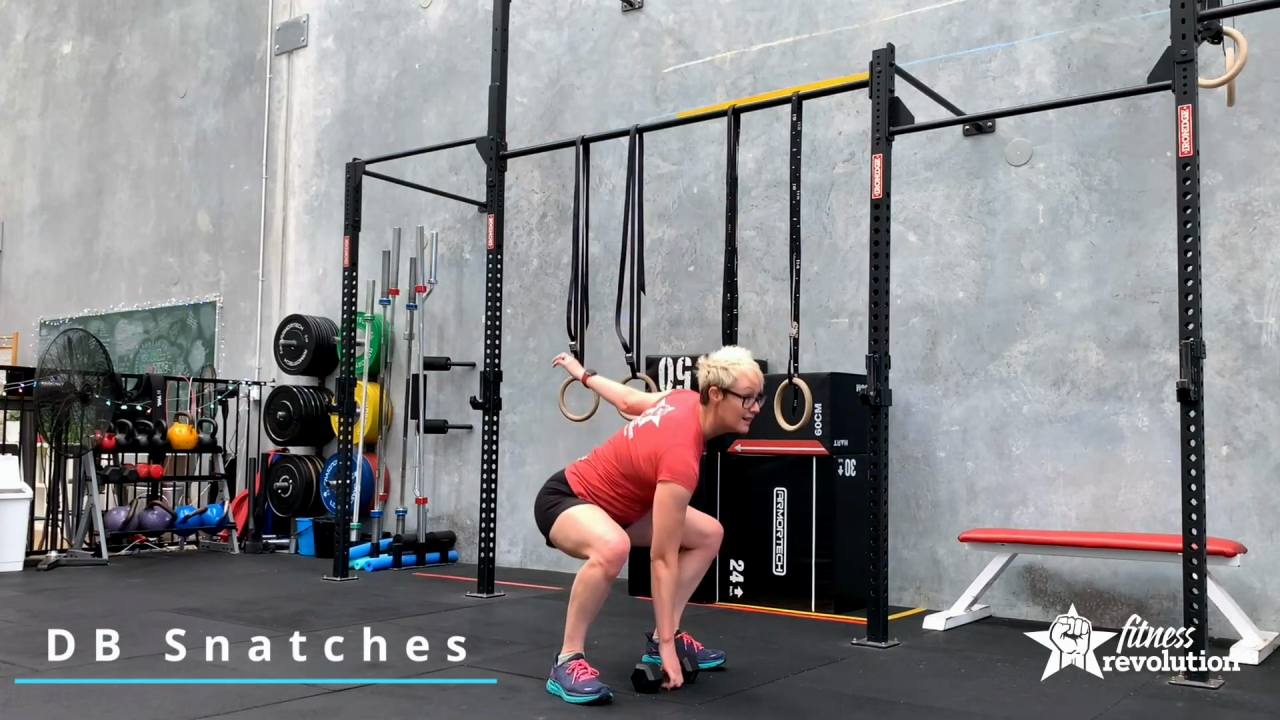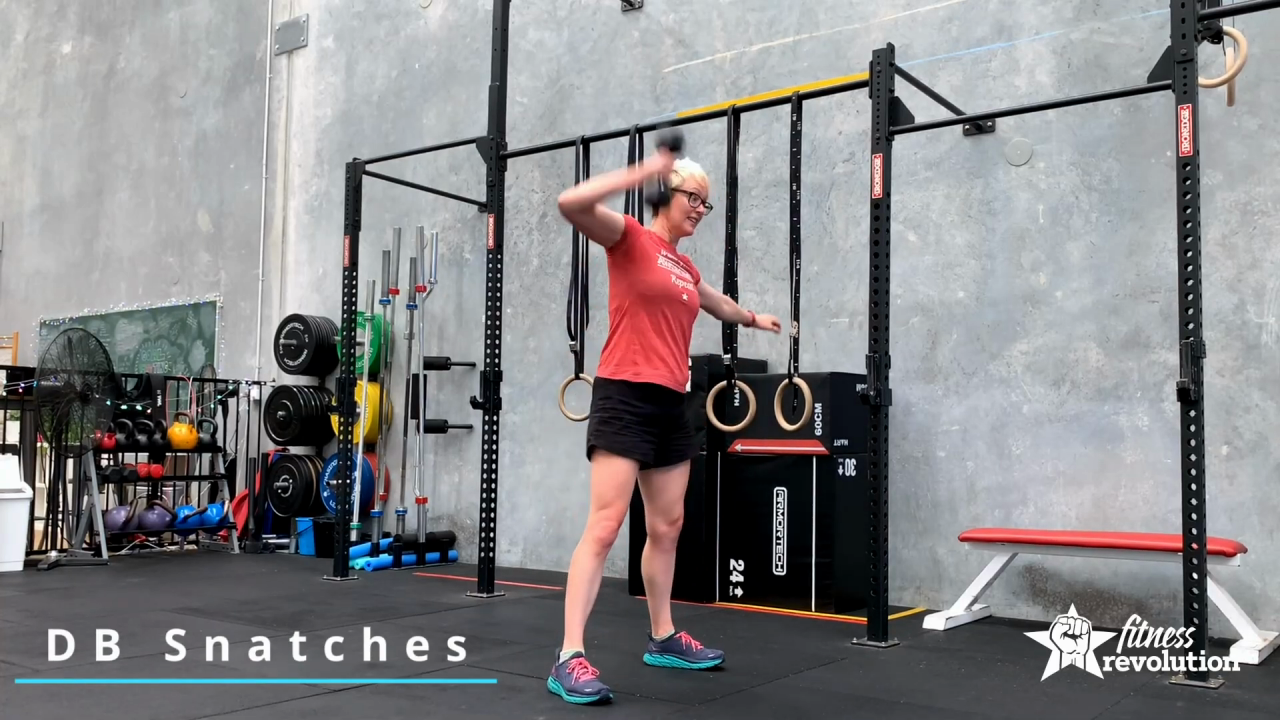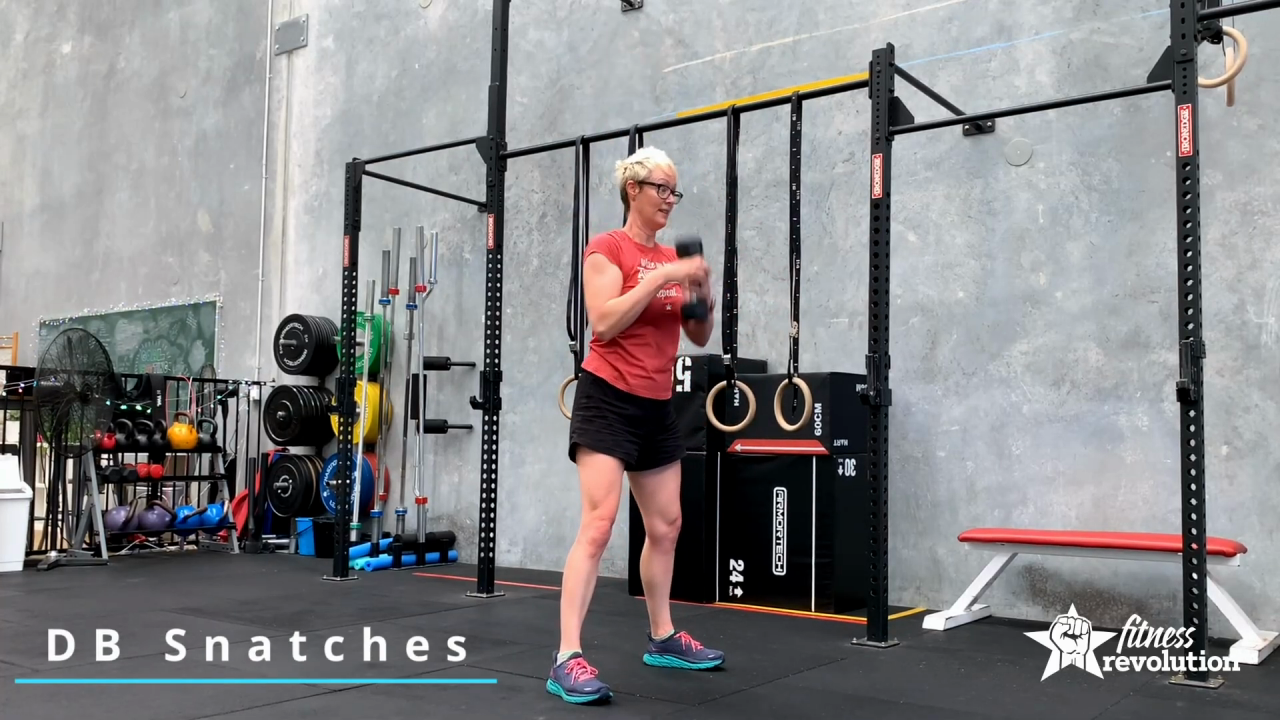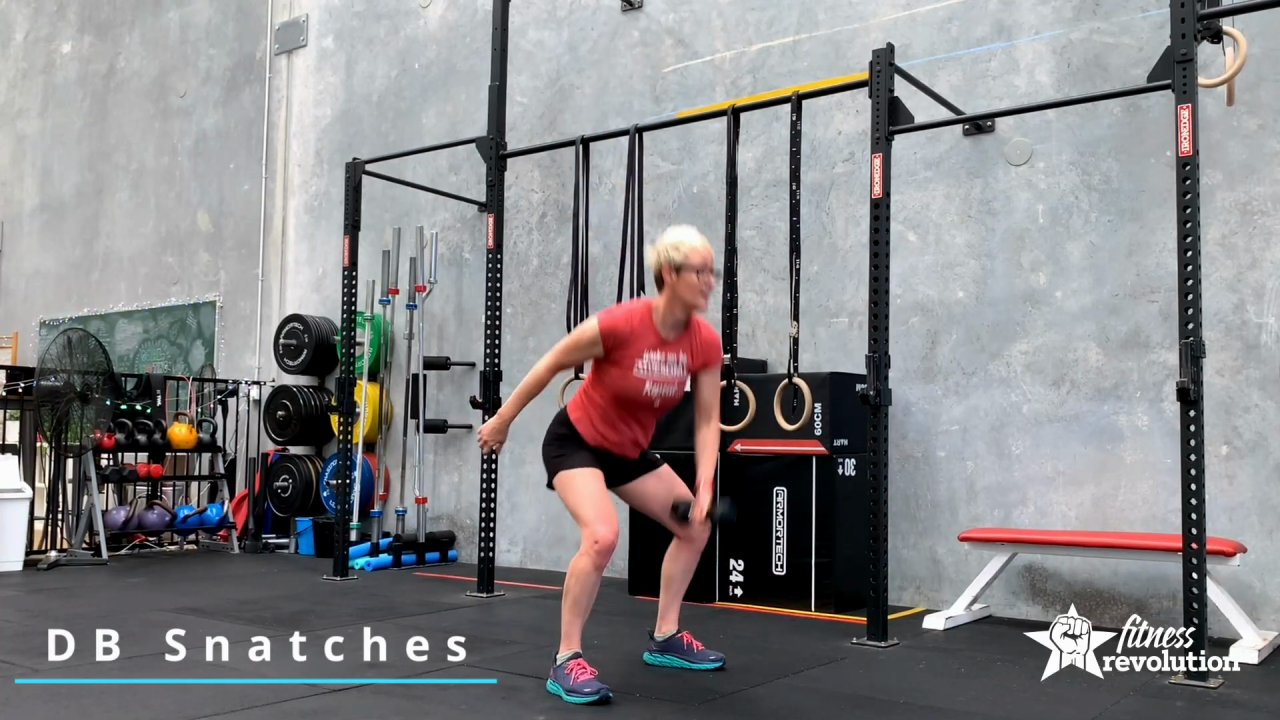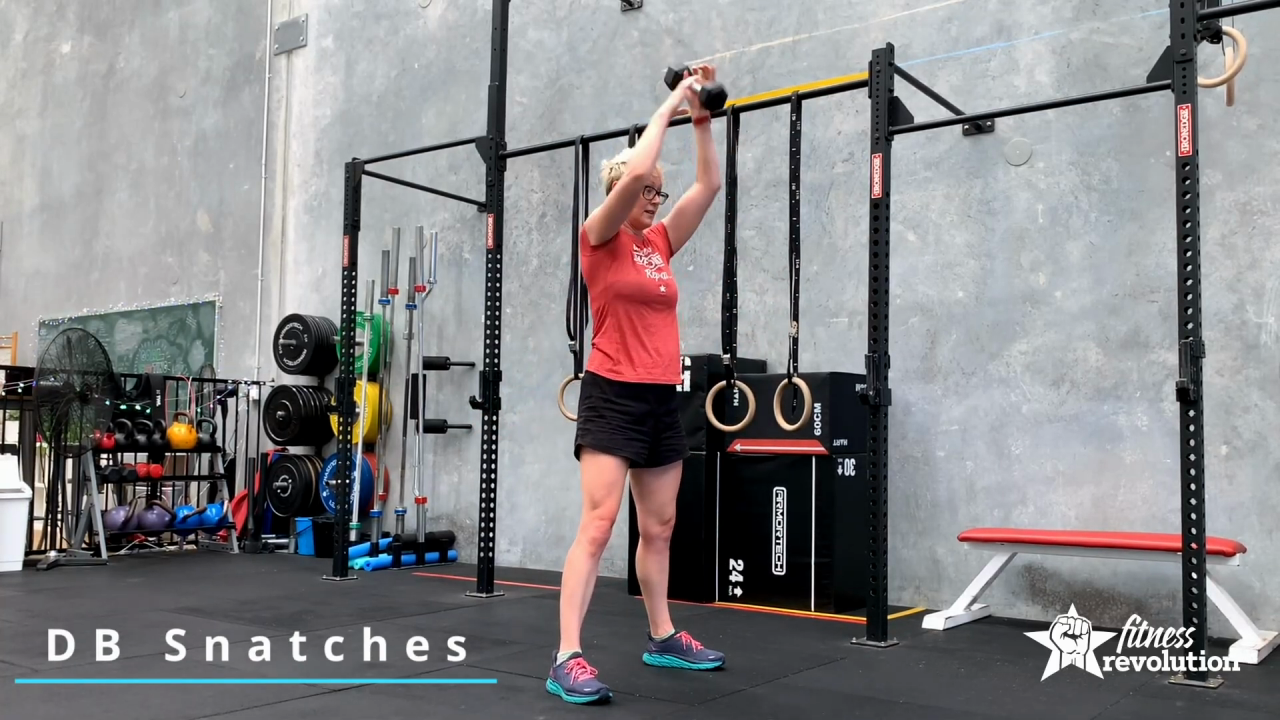
dt=1s
person 1, frame 1
left shoulder: (687, 401)
right shoulder: (681, 457)
left elbow: (632, 401)
right elbow: (663, 559)
left wrist: (584, 374)
right wrist: (667, 651)
left hip: (608, 499)
right hip: (564, 500)
left knee: (709, 534)
right knee: (612, 548)
left ankle: (664, 636)
right ankle: (568, 661)
person 1, frame 2
left shoulder: (685, 265)
right shoulder: (629, 236)
left elbow: (710, 299)
right elbow: (571, 202)
left wrist: (752, 318)
right wrist: (640, 174)
left hip: (671, 406)
right hip: (625, 397)
left knee: (666, 527)
right knee: (604, 527)
left ankle: (663, 638)
right ankle: (569, 661)
person 1, frame 3
left shoulder: (676, 262)
right shoulder: (607, 250)
left elbow: (700, 335)
right elbow: (601, 324)
left wrist: (699, 295)
right wrist: (660, 285)
left hip: (656, 409)
right hip: (606, 403)
left knee: (664, 528)
right knee: (598, 528)
left ankle: (662, 638)
right ankle: (566, 658)
person 1, frame 4
left shoulder: (705, 341)
right shoulder: (616, 325)
left elbow: (707, 428)
right elbow: (550, 367)
left wrist: (704, 493)
right wrist: (501, 421)
left hip: (631, 452)
right hip: (575, 444)
left knee: (695, 525)
right knee: (602, 536)
left ankle: (666, 636)
right ankle: (567, 658)
person 1, frame 5
left shoulder: (657, 243)
right shoulder: (600, 238)
left elbow: (709, 187)
right elbow: (636, 173)
left wrist: (700, 115)
right wrist: (667, 107)
left hip: (661, 401)
right hip: (612, 398)
left knee: (659, 528)
right knee: (597, 527)
left ankle: (662, 637)
right ankle: (567, 659)
